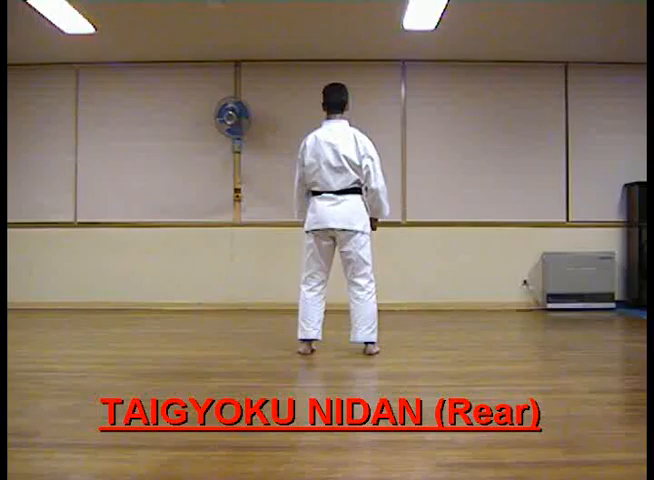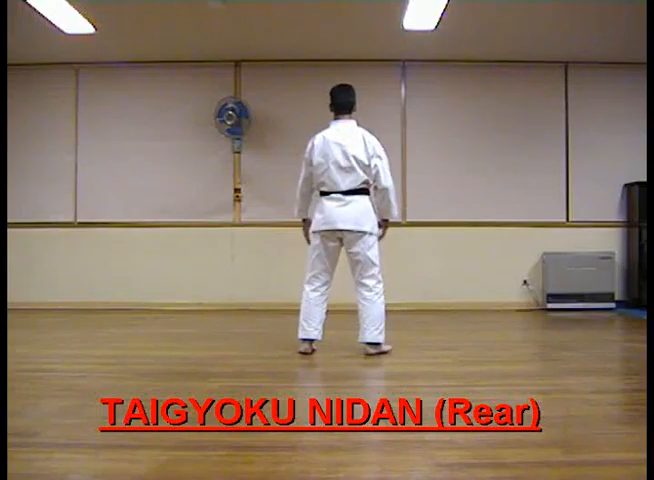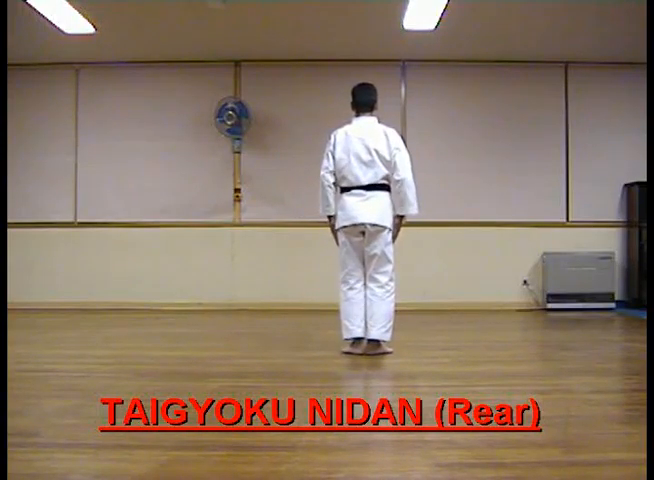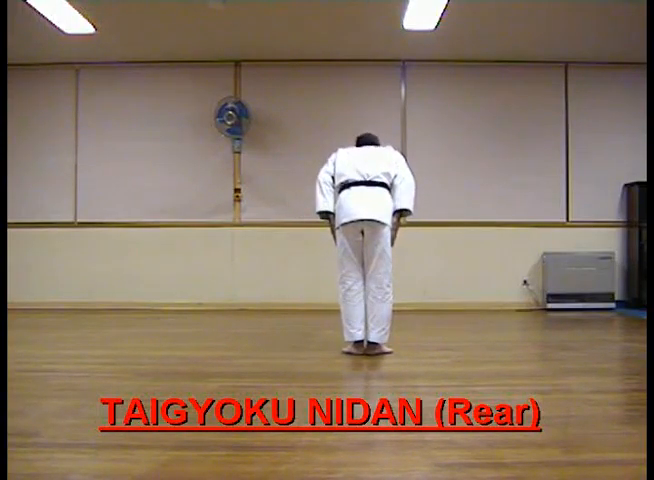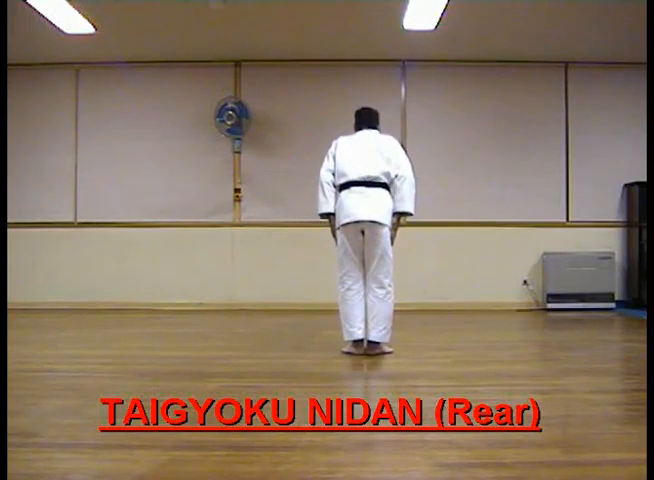
dt=0.7s
person 1, frame 1
left shoulder: (310, 141)
right shoulder: (359, 139)
left elbow: (300, 184)
right elbow: (375, 182)
left wrist: (303, 216)
right wrist: (375, 214)
left hip: (319, 213)
right hip: (352, 212)
left knee: (313, 280)
right knee: (361, 280)
left ankle: (307, 340)
right ankle: (368, 341)
person 1, frame 2
left shoulder: (317, 141)
right shoulder: (368, 140)
left elbow: (306, 184)
right elbow: (384, 183)
left wrist: (304, 216)
right wrist: (386, 216)
left hip: (326, 213)
right hip: (360, 213)
left knee: (317, 280)
right knee: (369, 281)
left ankle: (307, 339)
right ankle: (374, 341)
person 1, frame 3
left shoulder: (338, 136)
right shoulder: (389, 135)
left elbow: (327, 178)
right elbow: (402, 178)
left wrist: (331, 215)
right wrist: (400, 214)
left hip: (348, 210)
right hip: (380, 208)
left knee: (351, 278)
right knee: (381, 278)
left ankle: (355, 339)
right ankle: (376, 340)
person 1, frame 4
left shoulder: (341, 155)
right shoulder: (389, 153)
left elbow: (324, 180)
right elbow: (405, 180)
left wrist: (330, 217)
right wrist: (398, 215)
left hip: (347, 206)
right hip: (379, 204)
left knee: (350, 278)
right knee: (379, 279)
left ankle: (356, 341)
right ankle: (375, 341)
person 1, frame 5
left shoulder: (340, 144)
right shoulder: (390, 143)
left elbow: (326, 179)
right elbow: (404, 177)
left wrist: (331, 217)
right wrist: (398, 216)
left hip: (347, 208)
right hip: (379, 208)
left knee: (350, 279)
right knee: (380, 279)
left ankle: (356, 340)
right ankle: (376, 341)
